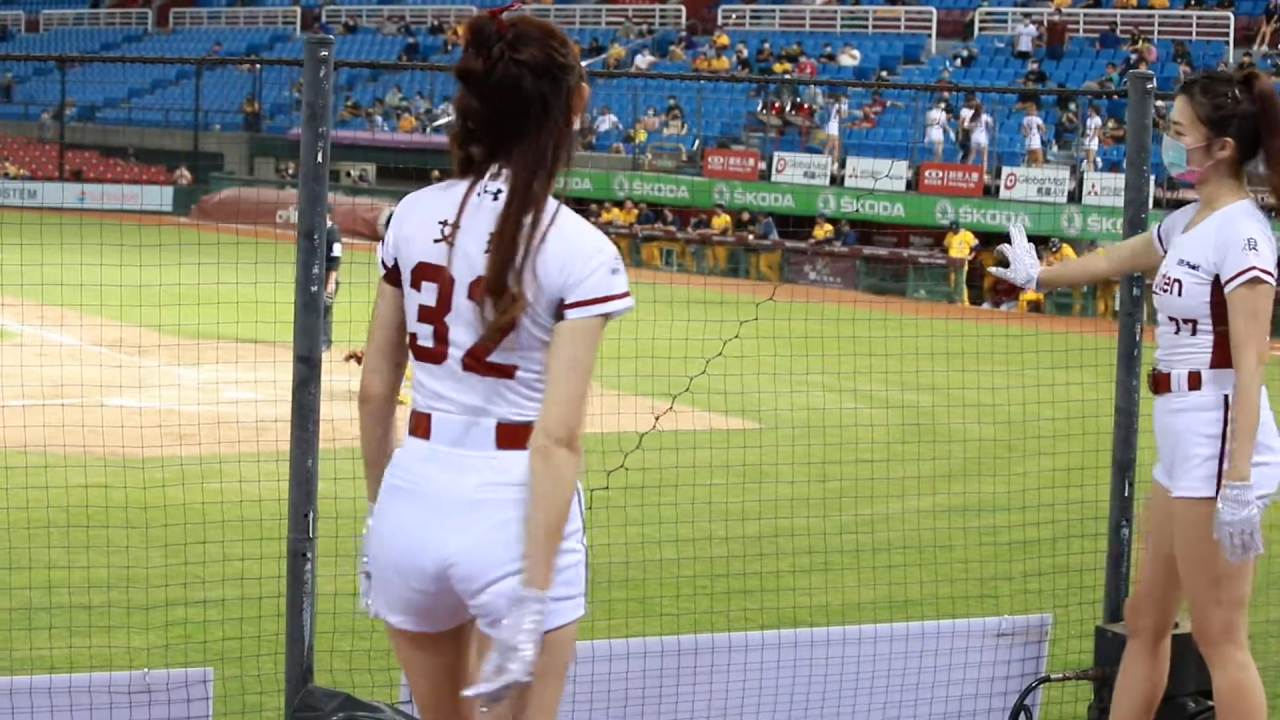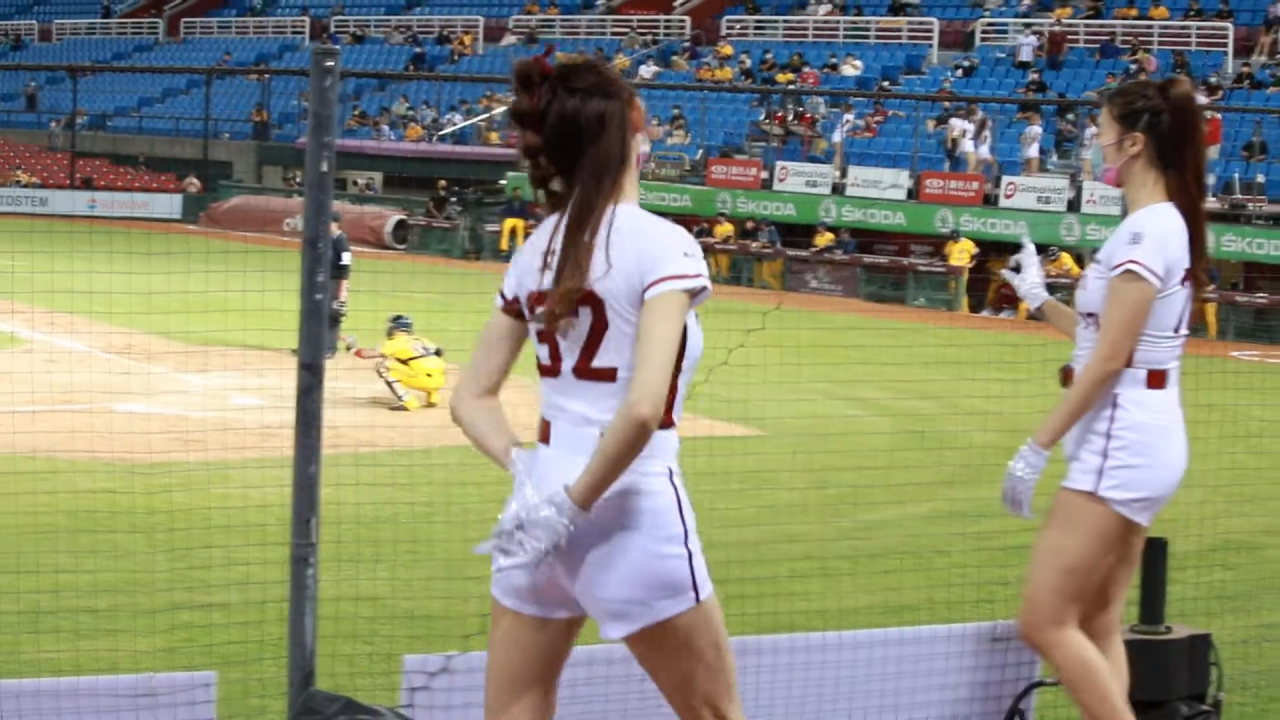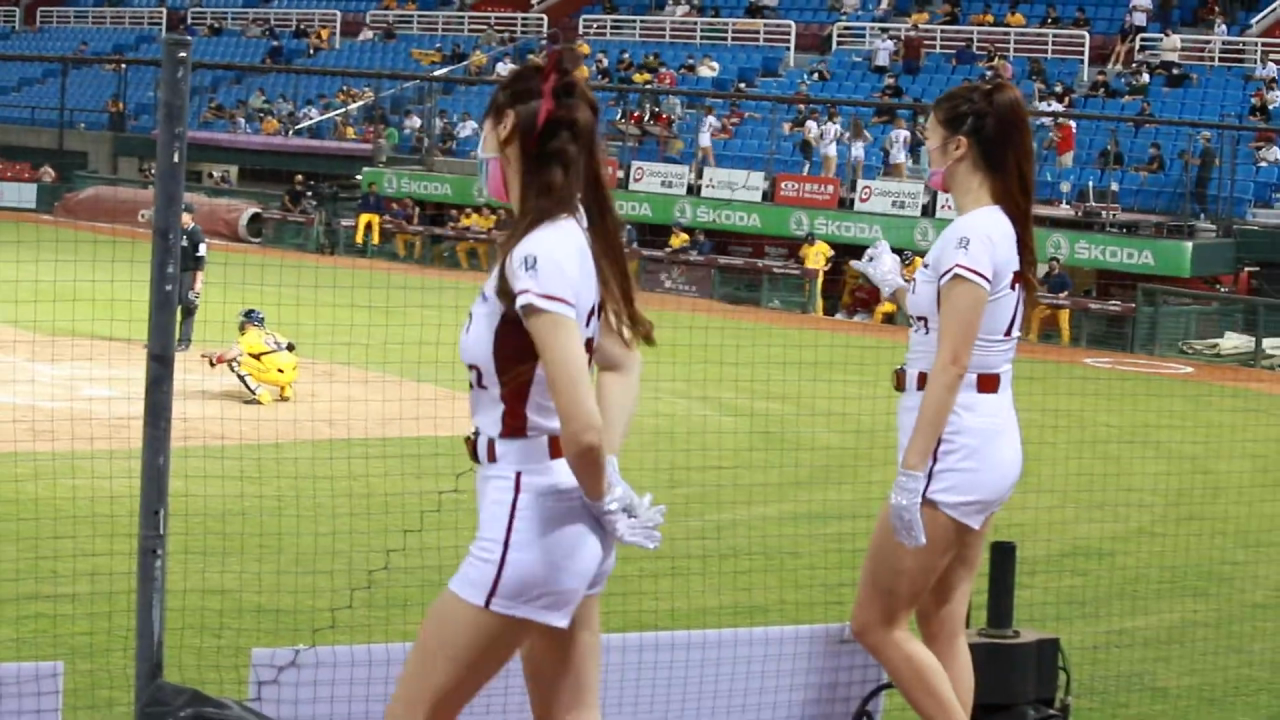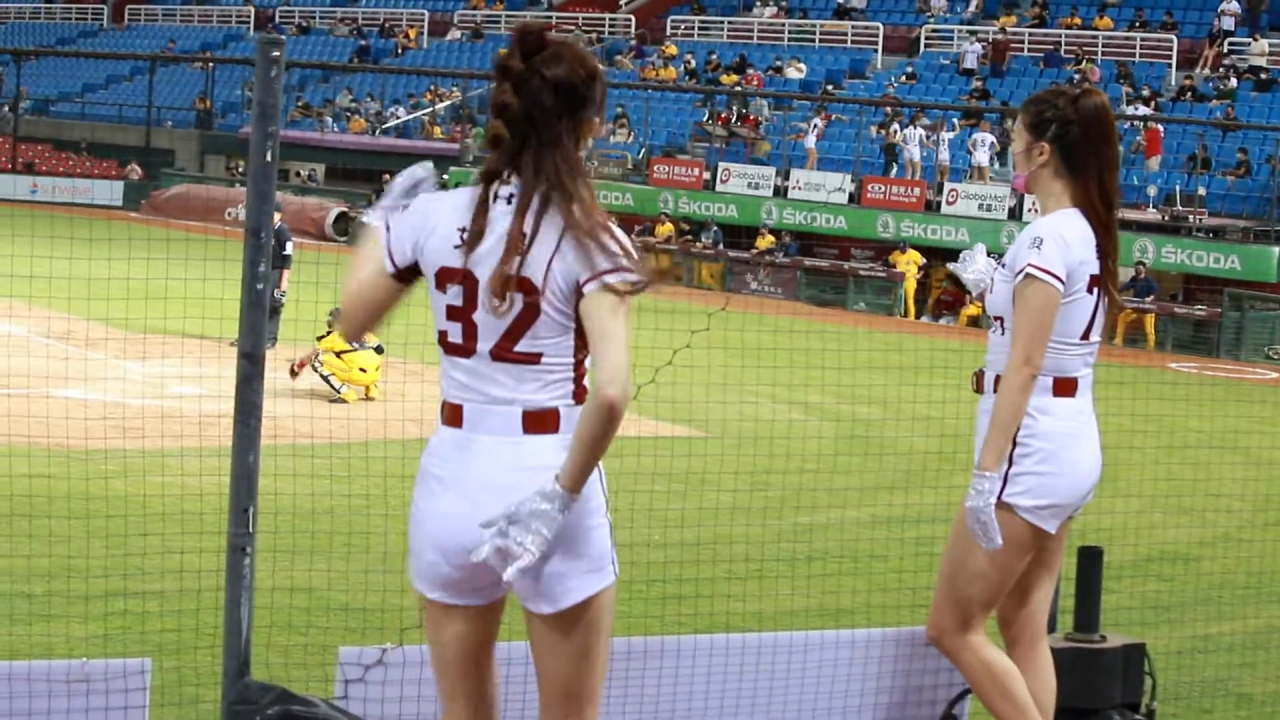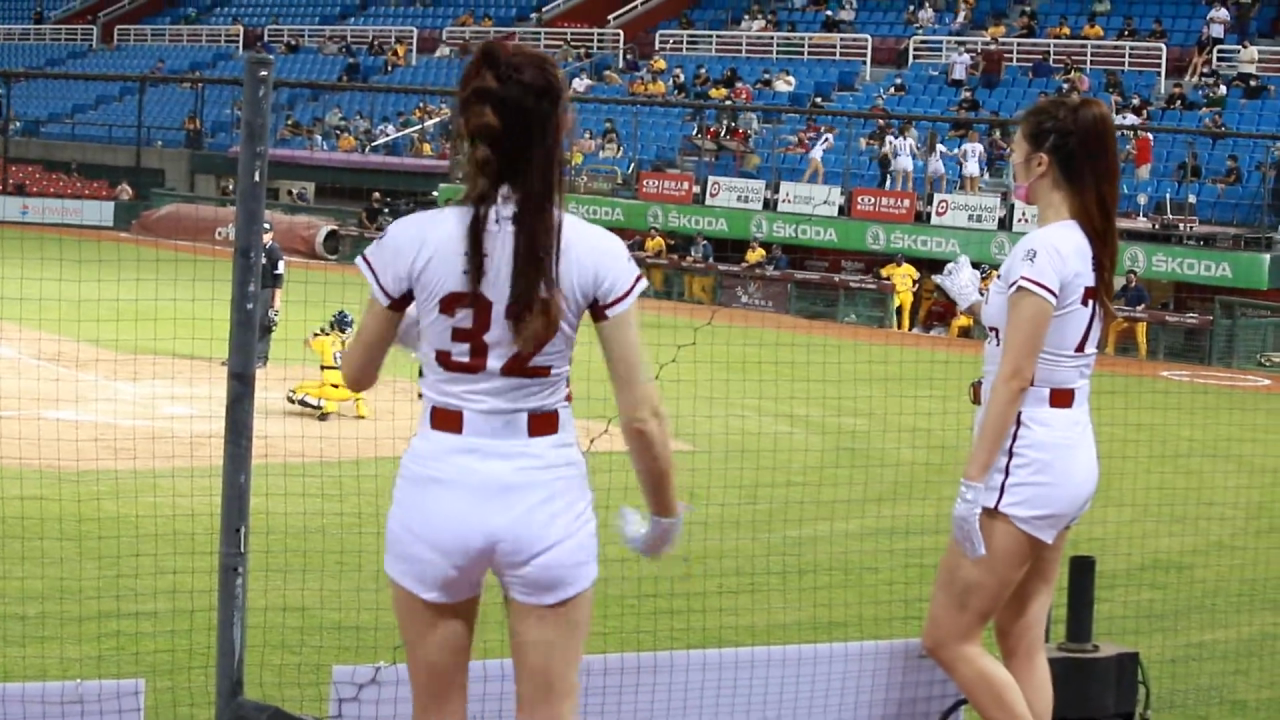
dt=0.7s
person 1, frame 1
left shoulder: (415, 215)
right shoulder: (582, 251)
left elbow: (375, 387)
right elbow: (560, 439)
left wrist: (379, 506)
right wrist: (528, 608)
left hip: (414, 505)
right hip: (514, 518)
person 1, frame 2
left shoulder: (535, 250)
right shoulder: (662, 245)
left elbow: (471, 396)
right elbow: (642, 408)
left wrist: (527, 471)
right wrist: (572, 506)
left hip: (540, 514)
right hip: (634, 516)
person 1, frame 3
left shoulder: (538, 255)
right shoulder: (579, 239)
left elbow: (582, 430)
right elbow: (619, 365)
left wrist: (599, 496)
right wrist: (604, 487)
left hip: (532, 525)
right hip: (568, 522)
person 1, frame 4
left shoulder: (434, 215)
right shoulder: (594, 239)
left elbow: (353, 320)
right elbow: (612, 394)
left wrist: (380, 220)
right wrist: (556, 499)
left hip: (448, 486)
right hip: (541, 496)
person 1, frame 5
left shoulder: (414, 238)
right shoulder: (598, 253)
left elbow: (358, 373)
right elbow: (643, 419)
right wrist: (662, 513)
left hip: (439, 491)
right hip: (546, 496)
person 2, frame 1
right shoulder: (1188, 221)
right elbow: (1114, 259)
right wrist: (1035, 274)
left hip: (1217, 449)
right hip: (1181, 446)
left knee: (1218, 638)
right knee: (1145, 619)
person 2, frame 2
left shoulder: (1146, 231)
right shoulder: (1159, 225)
left elbow: (1109, 360)
left wrist: (1035, 448)
right wrist: (1039, 300)
left hip: (1120, 446)
right hip: (1130, 443)
left knee: (1044, 621)
right knee: (1096, 624)
person 2, frame 3
left shoulder: (972, 234)
right shoulder: (997, 227)
left elbow: (951, 366)
left wrist: (909, 472)
right wrist: (896, 288)
left hip: (954, 448)
right hip: (979, 446)
left knee: (877, 623)
right knee: (941, 627)
person 2, frame 4
left shoulder: (1047, 236)
right shoulder: (1088, 232)
left elbow: (1024, 367)
left wrist: (985, 475)
right wrist: (989, 287)
left hip: (1032, 449)
right hip: (1067, 447)
left knee: (952, 627)
right knee: (1023, 630)
person 2, frame 5
left shoulder: (1042, 247)
right shoulder: (1088, 244)
left elbow: (1013, 378)
left wrist: (973, 482)
right wrist: (975, 302)
left hip: (1028, 460)
right hip: (1066, 455)
left knee: (948, 638)
right knee: (1021, 641)
